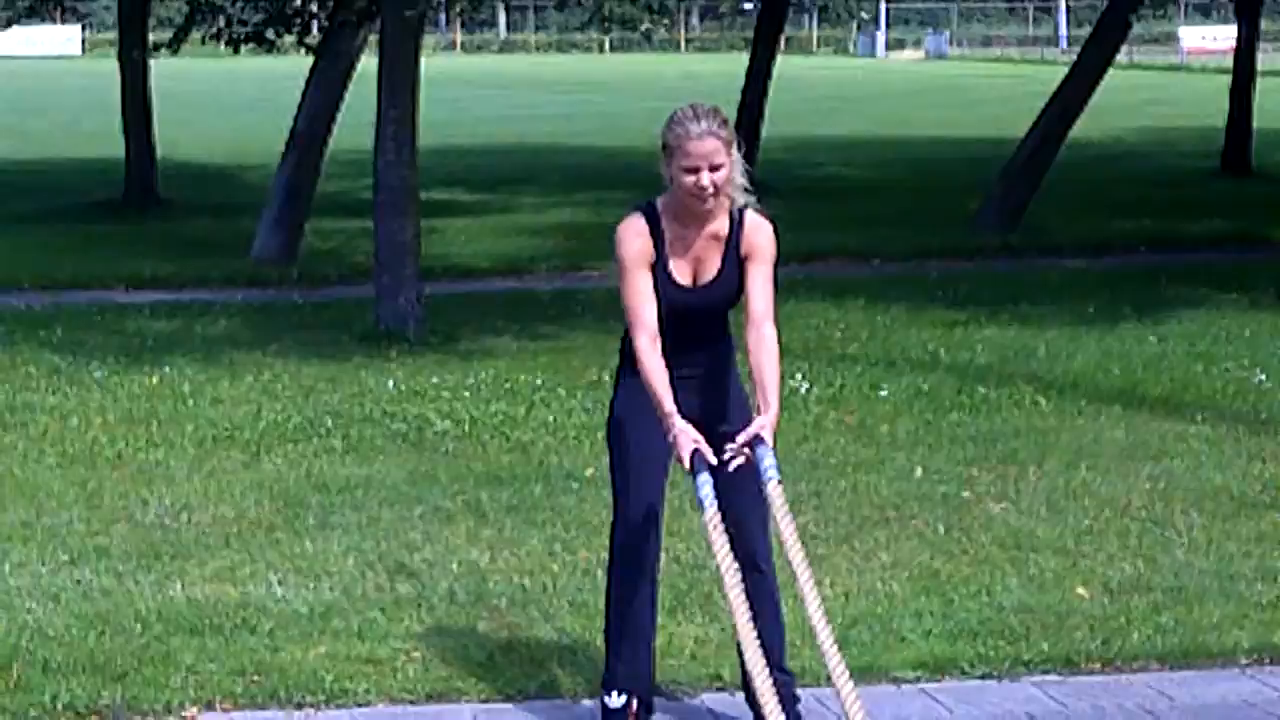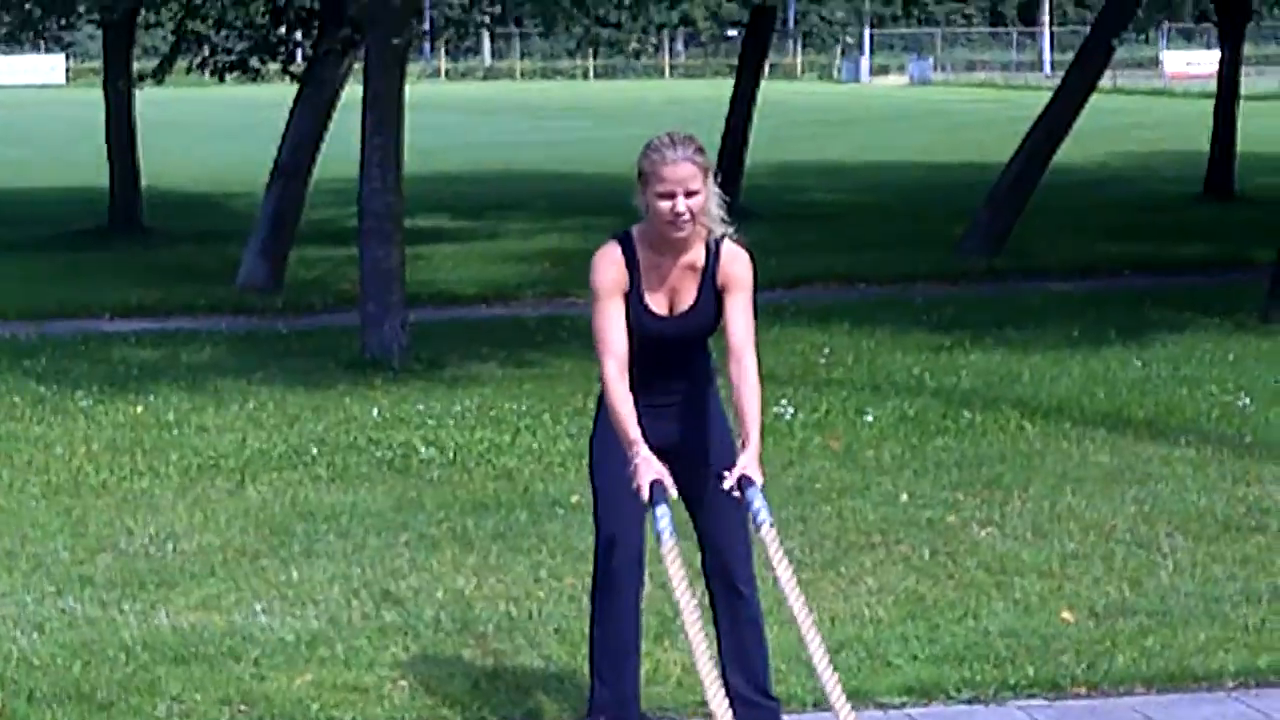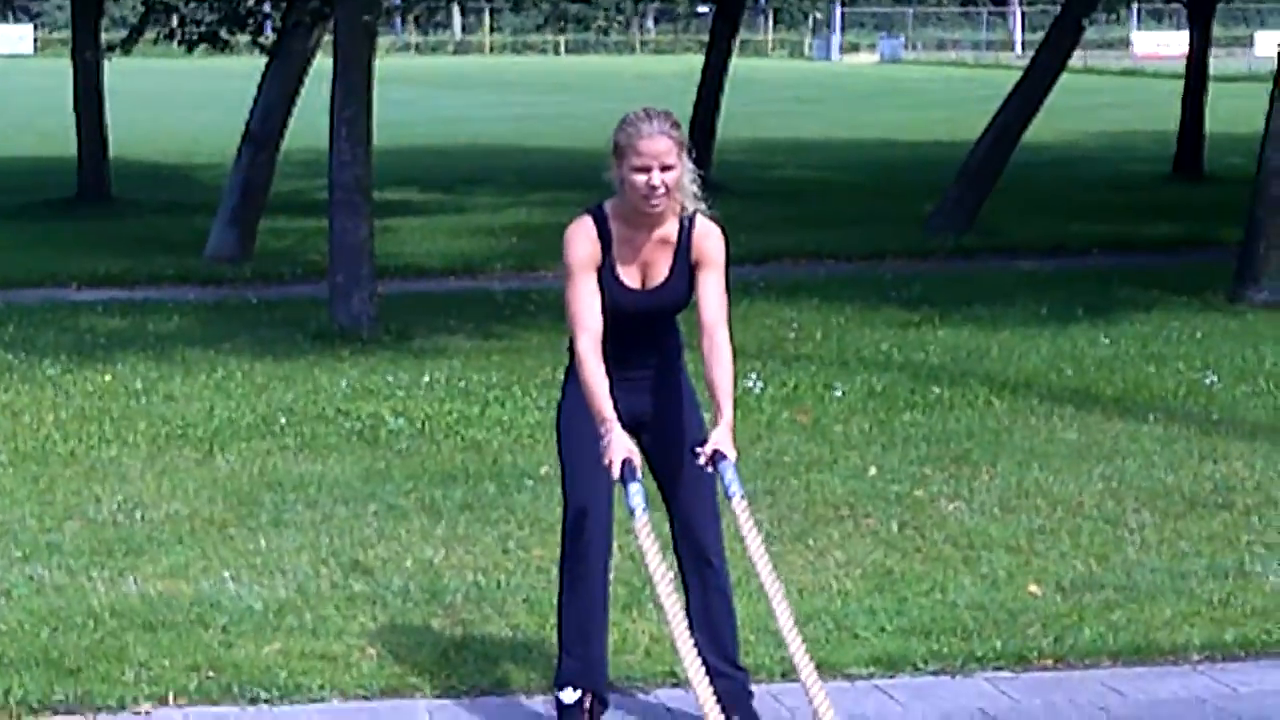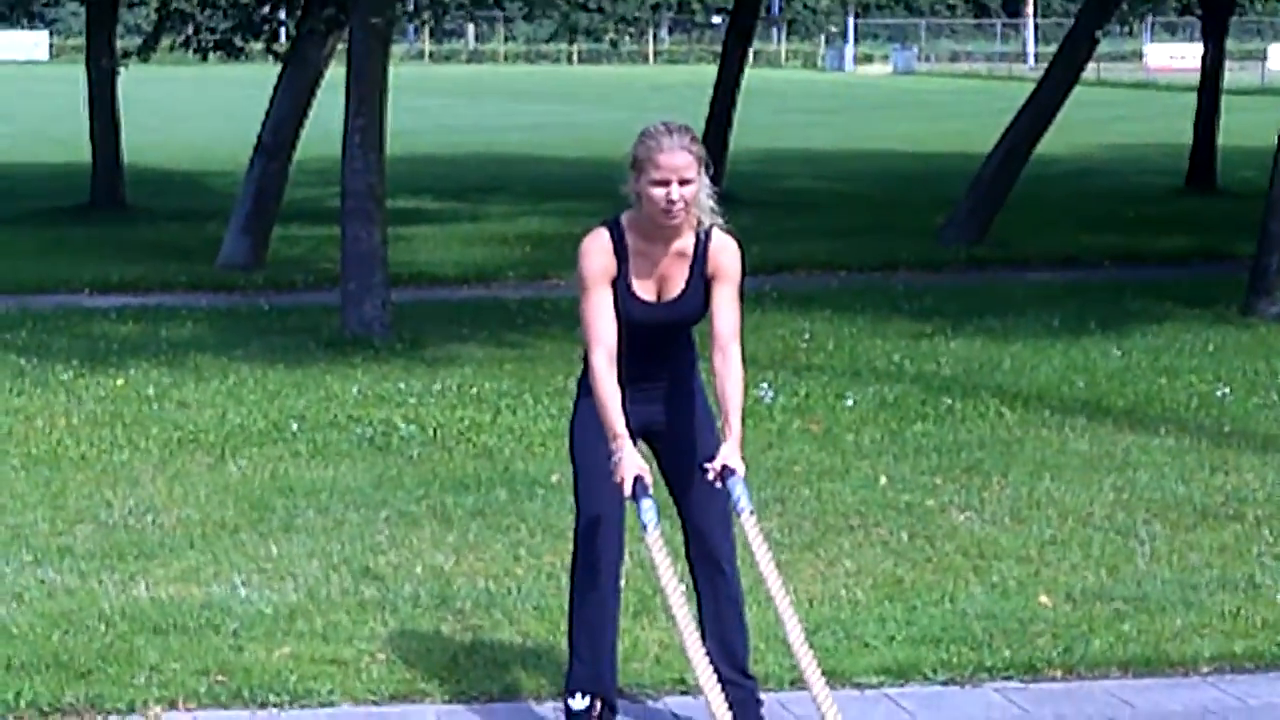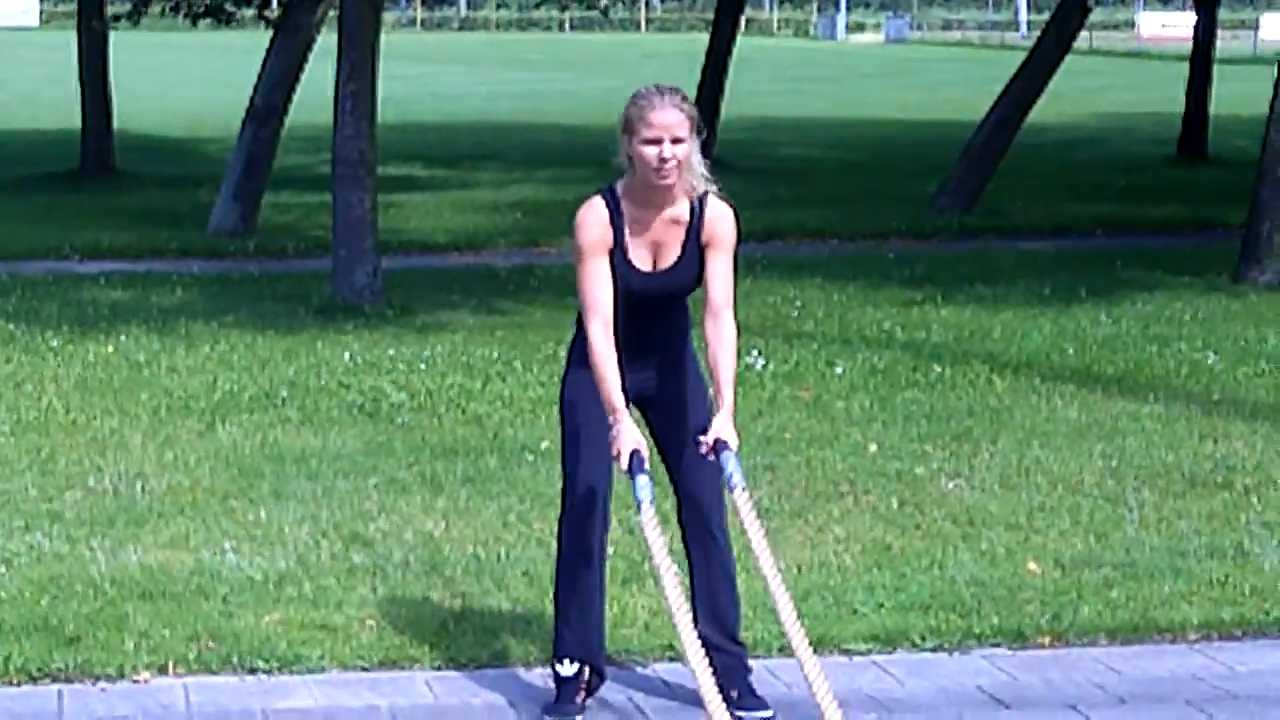
dt=0.4s
person 1, frame 1
left shoulder: (753, 230)
right shoulder: (638, 231)
left elbow: (762, 326)
right elbow: (645, 338)
left wrist: (767, 413)
right wrist: (675, 424)
left hip: (718, 387)
right hip: (646, 394)
left knee: (751, 539)
right knee: (635, 538)
person 1, frame 2
left shoulder: (730, 260)
right shoulder: (613, 261)
left elbow: (743, 356)
right elbow: (612, 365)
left wrist: (750, 446)
right wrist: (637, 450)
left hip: (698, 414)
right hip: (627, 421)
left knee: (732, 565)
right knee: (617, 566)
person 1, frame 3
left shoulder: (702, 235)
right shoulder: (585, 235)
left elbow: (715, 331)
right elbow: (586, 341)
left wrist: (724, 421)
right wrist: (610, 429)
left hip: (665, 386)
right hip: (595, 394)
left knee: (702, 537)
right knee: (586, 539)
person 1, frame 4
left shoulder: (719, 249)
right shoulder: (601, 248)
left elbow: (727, 347)
right elbow: (600, 355)
left wrist: (732, 438)
right wrist: (621, 446)
left hip: (679, 396)
right hip: (608, 402)
left knee: (714, 544)
right knee: (597, 545)
person 1, frame 5
left shoulder: (713, 214)
right shoulder: (598, 215)
left elbow: (721, 314)
right elbow: (599, 321)
left wrist: (723, 404)
right wrist: (620, 419)
left hip: (673, 366)
right hip: (600, 368)
left knee: (705, 510)
right knee: (584, 509)
